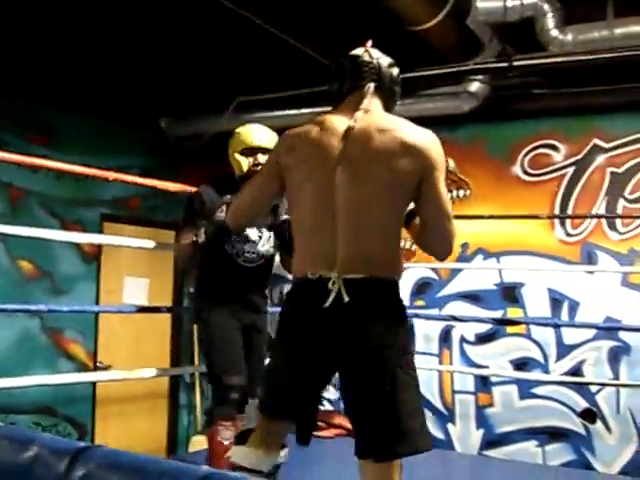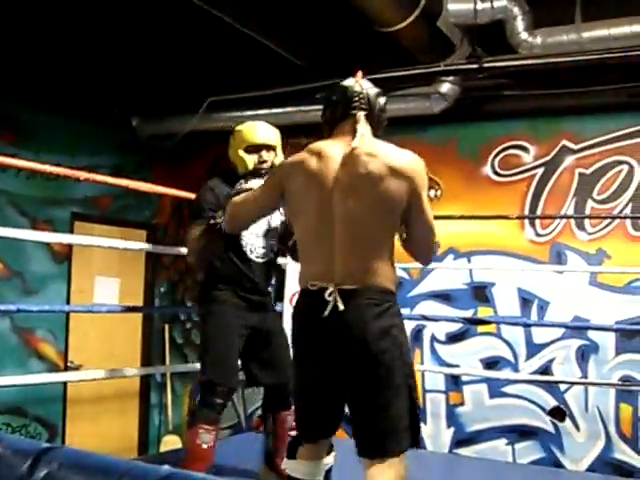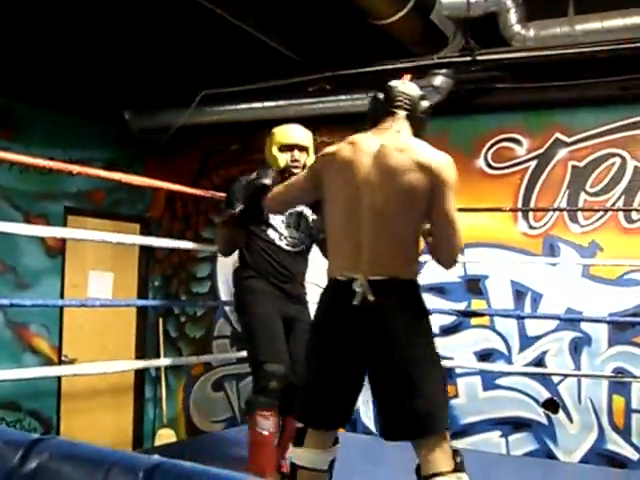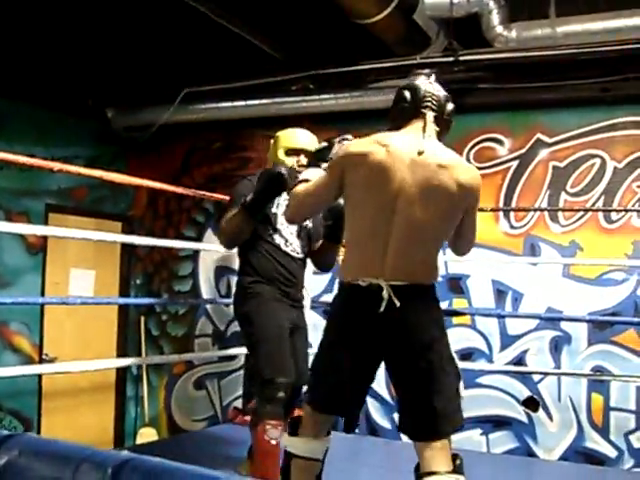
dt=0.4s
person 1, frame 1
left shoulder: (296, 141)
right shoulder: (420, 143)
left elbow: (238, 218)
right elbow: (440, 247)
left hip: (305, 305)
right hip: (374, 308)
left knee: (275, 417)
person 1, frame 2
left shoulder: (297, 166)
right shoulder: (404, 164)
left elbow: (233, 221)
right elbow: (425, 252)
left wrist: (256, 192)
left hip: (312, 313)
right hip: (371, 314)
left knee: (313, 437)
person 1, frame 3
left shoulder: (334, 155)
right shoulder: (434, 162)
left elbow: (272, 202)
right elbow: (447, 256)
left hip: (337, 305)
right hip: (396, 306)
left knee: (320, 428)
right knee: (434, 446)
person 1, frame 4
left shoulder: (358, 153)
right shoulder: (464, 174)
left elbow: (294, 213)
right elbow: (461, 246)
left wrist: (318, 170)
left hip: (355, 306)
right hip: (416, 311)
left knee: (316, 418)
right knee: (435, 446)
person 2, frame 1
left shoulder: (279, 204)
right shoulder: (211, 197)
left elbow: (292, 261)
right elbow: (186, 258)
left wrist: (287, 230)
left hip: (254, 307)
right hip: (216, 302)
left knee: (245, 391)
right knee: (230, 388)
left ankle: (223, 460)
right ankle: (218, 474)
person 2, frame 2
right shoulder: (218, 191)
right elbow: (197, 257)
left hip: (262, 304)
right hip: (223, 301)
left knee: (282, 385)
right knee: (217, 392)
person 2, frame 3
right shoulder: (247, 187)
right elbow: (224, 245)
right wrist: (247, 204)
left hip: (295, 299)
right hip: (257, 292)
left knee: (295, 382)
right knee: (270, 377)
person 2, frame 4
right shoulder: (252, 187)
left elbow: (323, 263)
right elbow: (227, 237)
left wrist: (337, 228)
right wrist: (259, 197)
left hip: (293, 304)
right hip: (259, 299)
left knee: (291, 389)
right knee: (277, 386)
